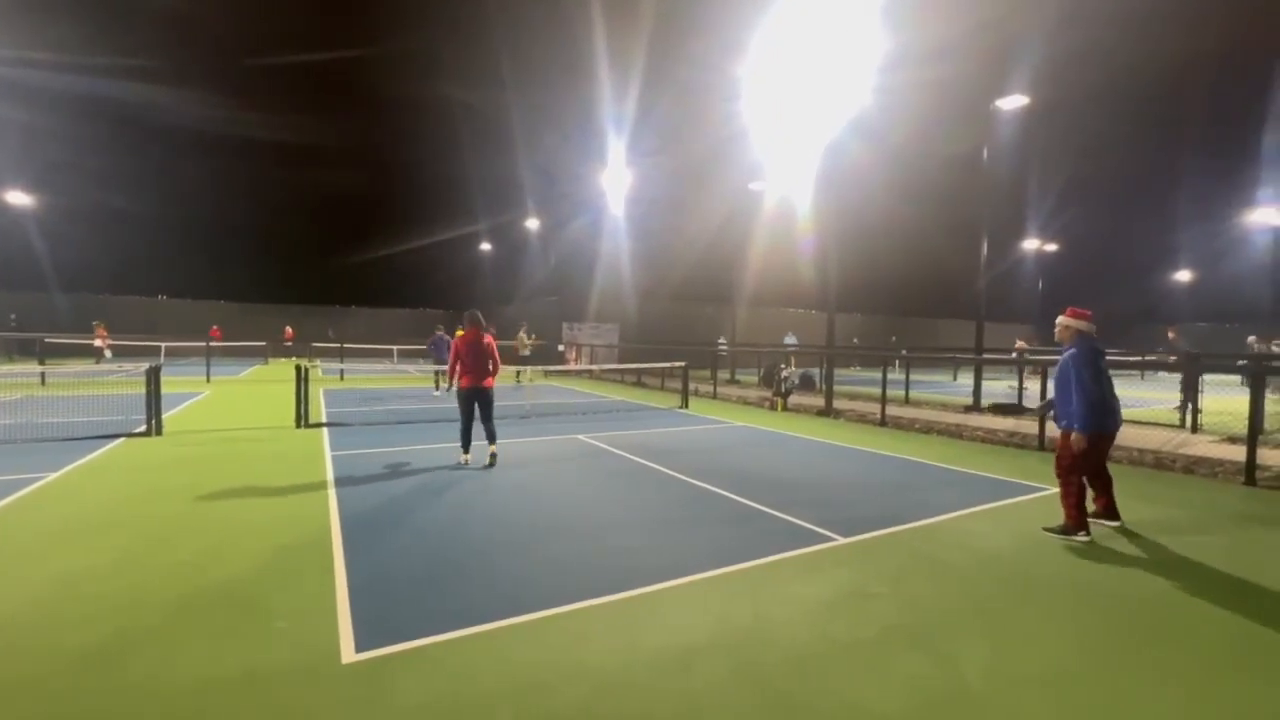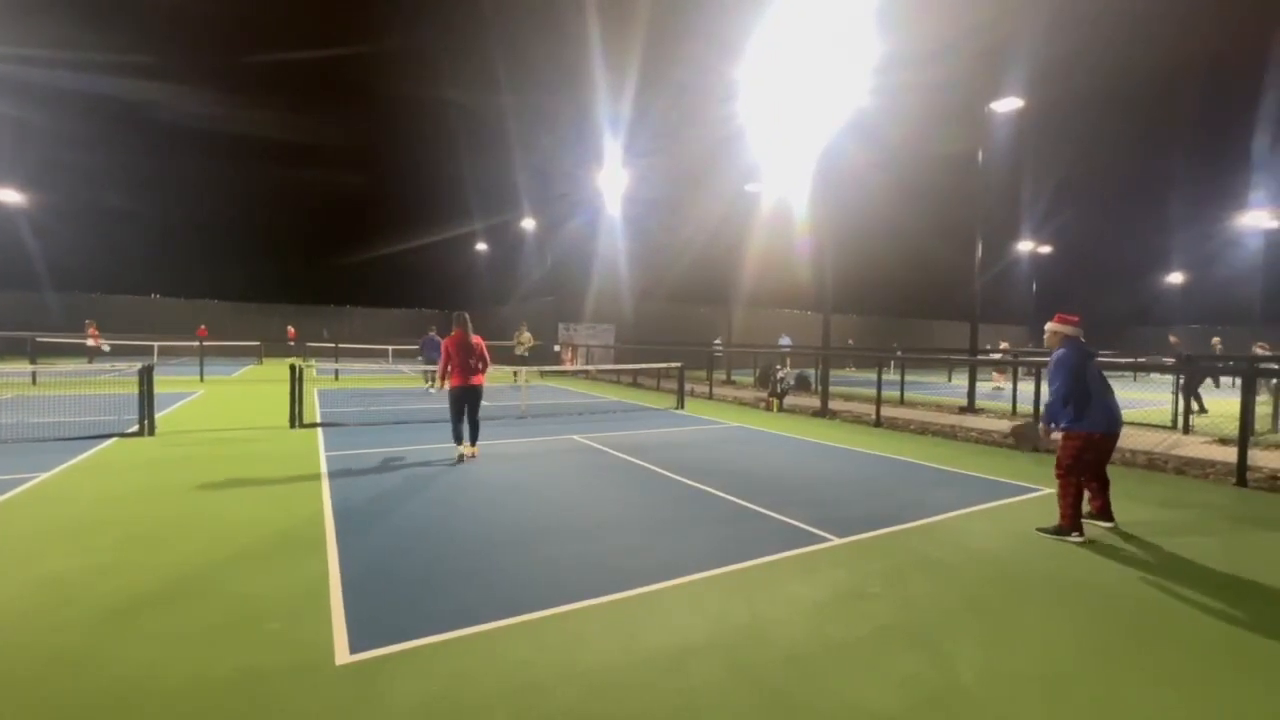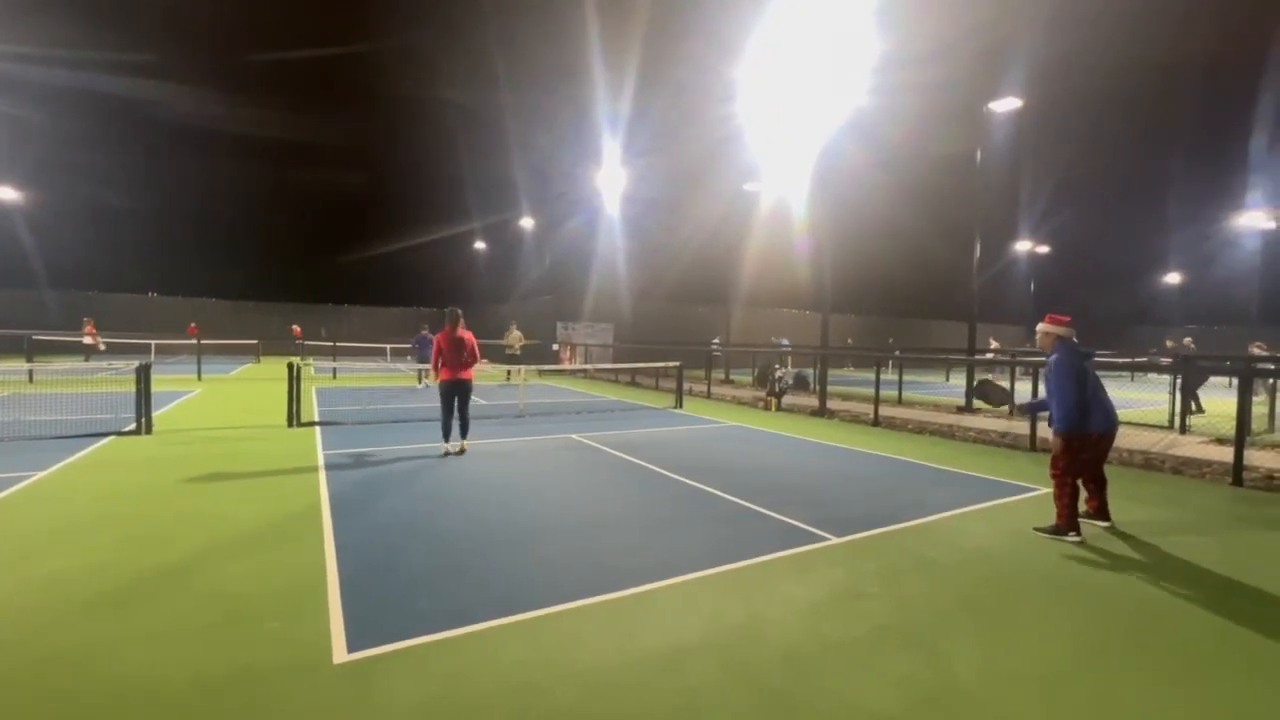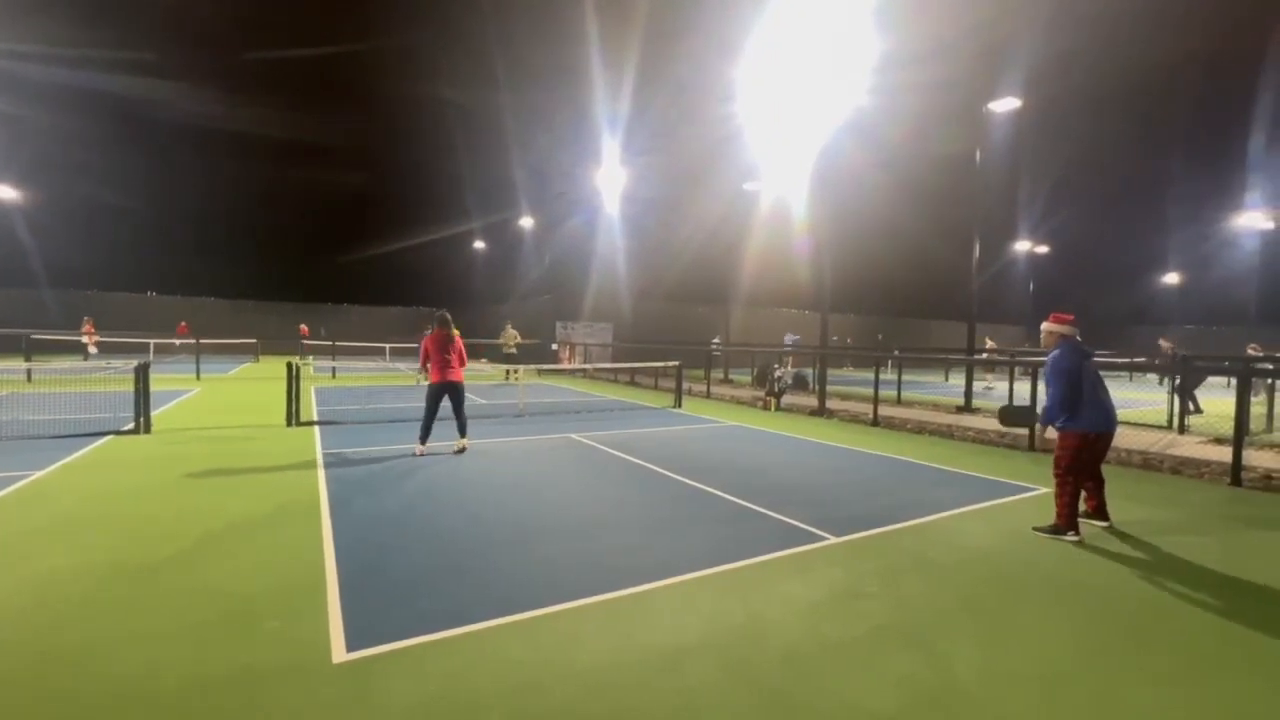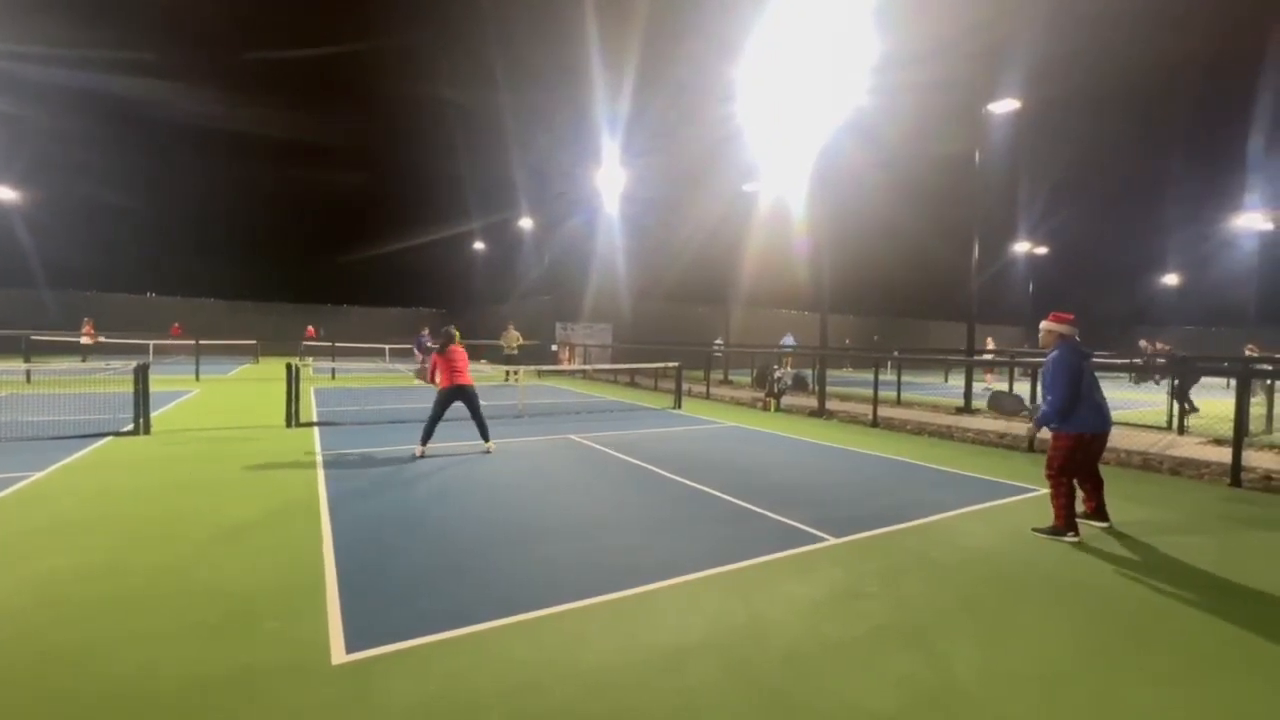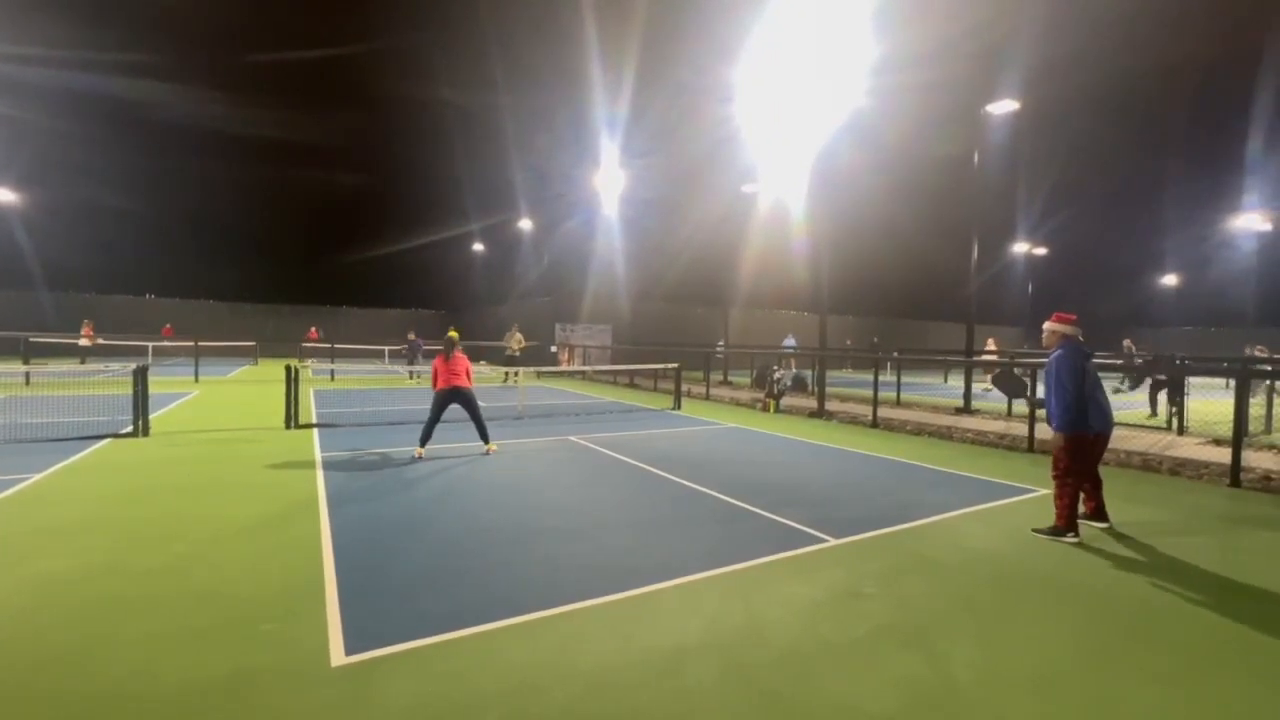
dt=0.5s
person 1, frame 1
left shoulder: (1076, 355)
right shoulder: (1088, 352)
left elbow: (1084, 395)
left wrist: (1080, 429)
right wrist: (1050, 405)
left hip: (1086, 427)
right hip: (1104, 422)
left knee: (1068, 472)
right knee: (1095, 468)
left ankle: (1076, 526)
right ankle: (1108, 512)
person 1, frame 2
left shoulder: (1063, 357)
right shoulder: (1081, 357)
left elbow: (1059, 394)
left wrist: (1046, 421)
right wrist: (1057, 421)
left hip: (1086, 426)
right hip: (1106, 423)
left knee: (1067, 473)
right knee: (1093, 470)
left ankle: (1070, 527)
right ankle: (1102, 512)
person 1, frame 3
left shoulder: (1060, 360)
right shoulder: (1071, 357)
left elbow: (1066, 400)
right elbow: (1058, 397)
left wrist: (1059, 432)
right wrist: (1029, 406)
left hip: (1085, 427)
right hip: (1103, 423)
left knee: (1062, 472)
right knee: (1090, 469)
left ankle: (1066, 526)
right ankle: (1099, 512)
person 1, frame 4
left shoulder: (1059, 358)
right shoulder: (1078, 356)
left elbow: (1057, 397)
left wrist: (1043, 421)
right wrist: (1050, 418)
left hip: (1081, 426)
right hip: (1101, 422)
left knee: (1065, 473)
right knee: (1088, 469)
left ankle: (1066, 526)
right ankle: (1097, 511)
person 1, frame 5
left shoulder: (1059, 358)
right shoulder: (1075, 356)
left elbow: (1058, 400)
left wrist: (1038, 422)
right wrist: (1042, 413)
left hip: (1076, 427)
right hip: (1095, 424)
left knee: (1058, 474)
right knee: (1086, 470)
left ankle: (1065, 527)
right ankle: (1097, 512)
person 1, frame 6
left shoulder: (1061, 357)
right shoulder: (1077, 356)
left elbow: (1065, 398)
left wrist: (1059, 429)
right wrist: (1040, 403)
left hip: (1080, 428)
right hip: (1097, 424)
left knee: (1065, 475)
right knee: (1085, 471)
left ankle: (1066, 528)
right ankle: (1096, 513)
